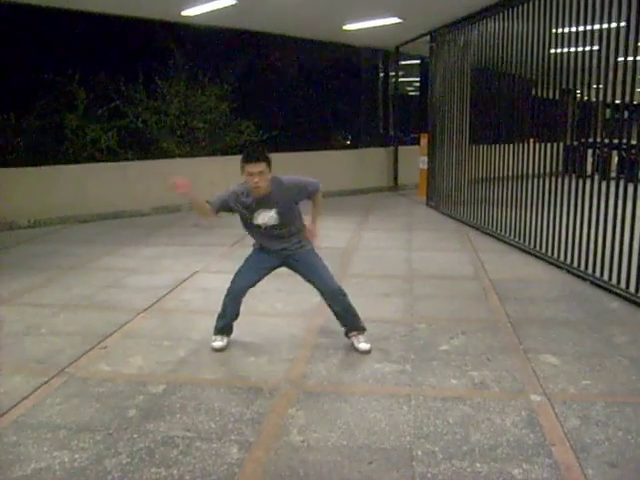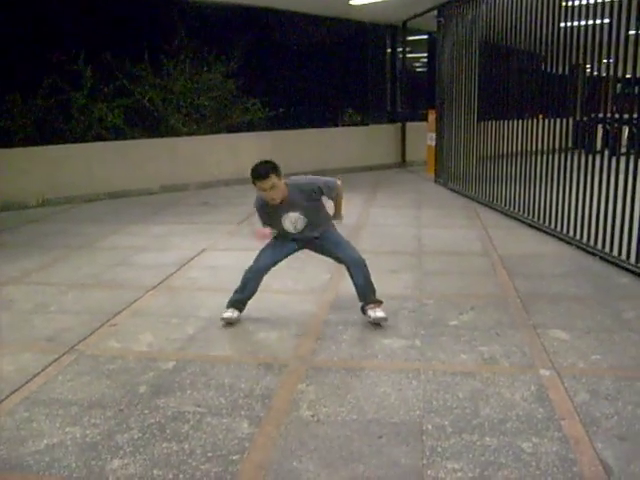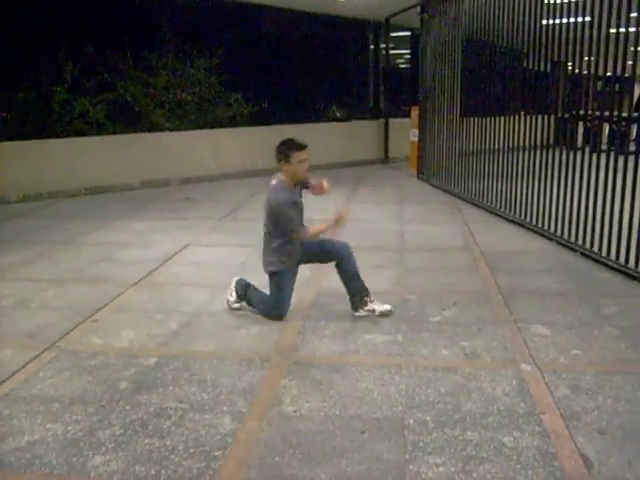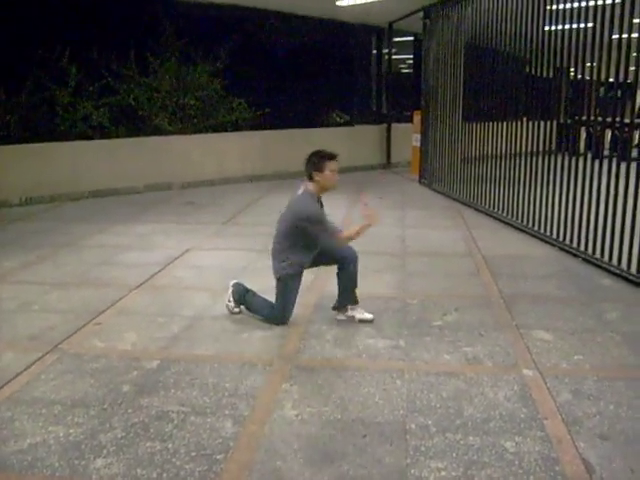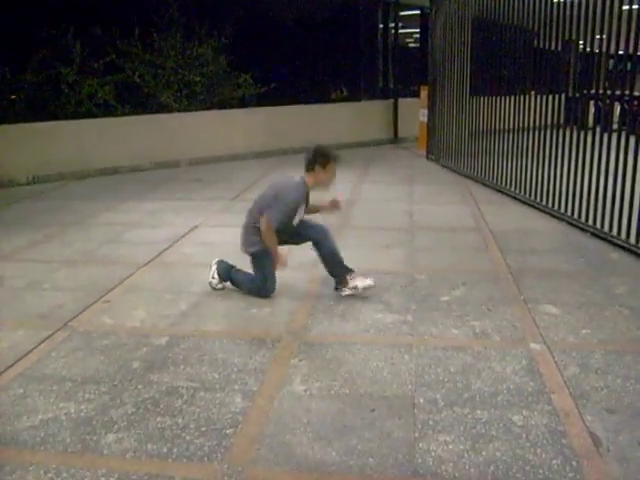
dt=0.7s
person 1, frame 1
left shoulder: (289, 185)
right shoulder: (237, 196)
left elbow: (316, 188)
right elbow: (208, 211)
left wrist: (313, 223)
right wrist: (189, 194)
left hip: (298, 247)
right hip: (265, 251)
left knee: (330, 289)
right knee: (237, 288)
left ankle: (355, 331)
right ankle: (223, 331)
person 1, frame 2
left shoulder: (308, 184)
right shoulder: (261, 204)
left elbow: (337, 186)
right elbow: (270, 228)
left wrist: (338, 212)
right wrist: (268, 231)
left hip: (322, 232)
right hip: (288, 238)
left knee: (355, 260)
right knee: (257, 267)
left ankle: (371, 305)
right ankle: (235, 306)
person 1, frame 3
left shoulder: (290, 177)
right shoulder: (280, 199)
left elbow: (317, 186)
right elbow: (302, 235)
left wrist: (320, 186)
right wrist: (333, 224)
left hip: (299, 245)
right hip: (281, 257)
left knee: (342, 250)
right knee: (276, 313)
left ankle: (362, 303)
right ankle: (241, 288)
person 1, frame 4
left shoulder: (310, 192)
right shoulder: (308, 207)
right elbow: (339, 239)
right wrist: (366, 223)
left hip: (308, 250)
right hip: (289, 261)
left knee: (349, 256)
right knee: (279, 318)
left ankle: (346, 307)
right ankle: (239, 293)
person 1, frame 5
left shoulder: (302, 185)
right shoulder: (291, 194)
left elbow: (302, 209)
right elbow: (266, 226)
left wrist: (324, 208)
right wrist: (276, 254)
right hip: (257, 235)
left knee: (319, 233)
right knee: (264, 290)
left ankle: (346, 281)
right ankle: (222, 270)
